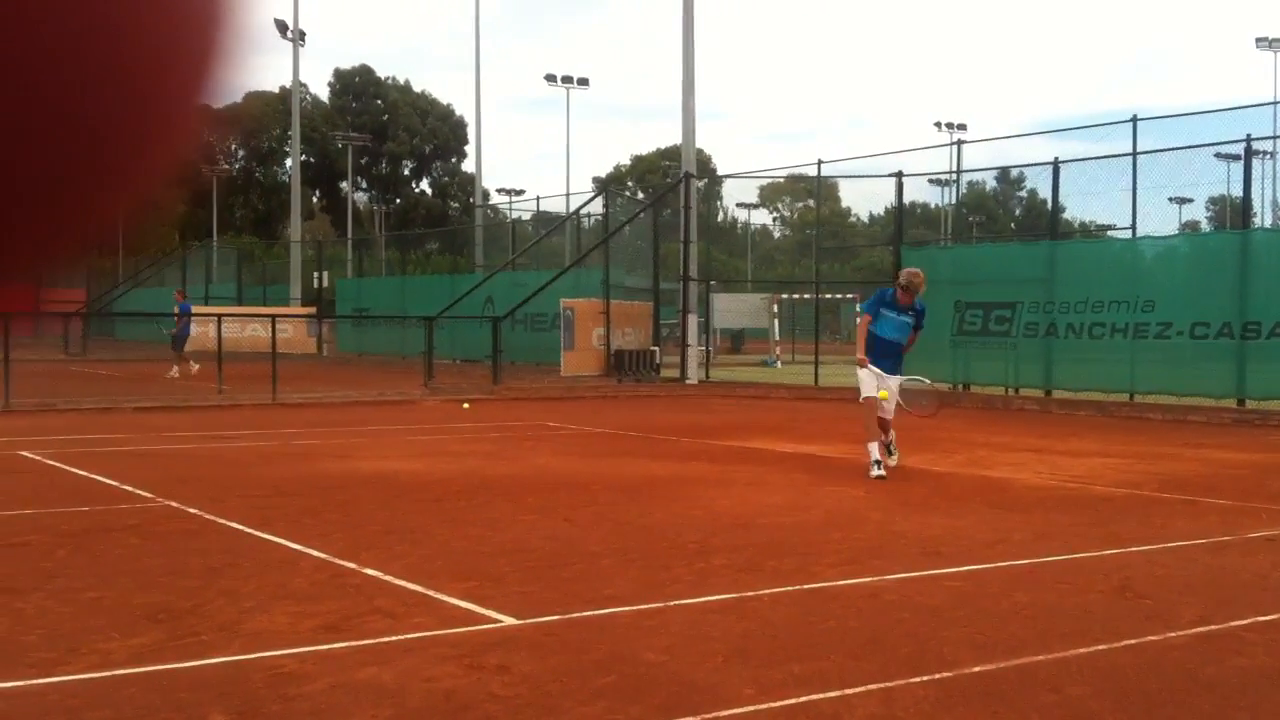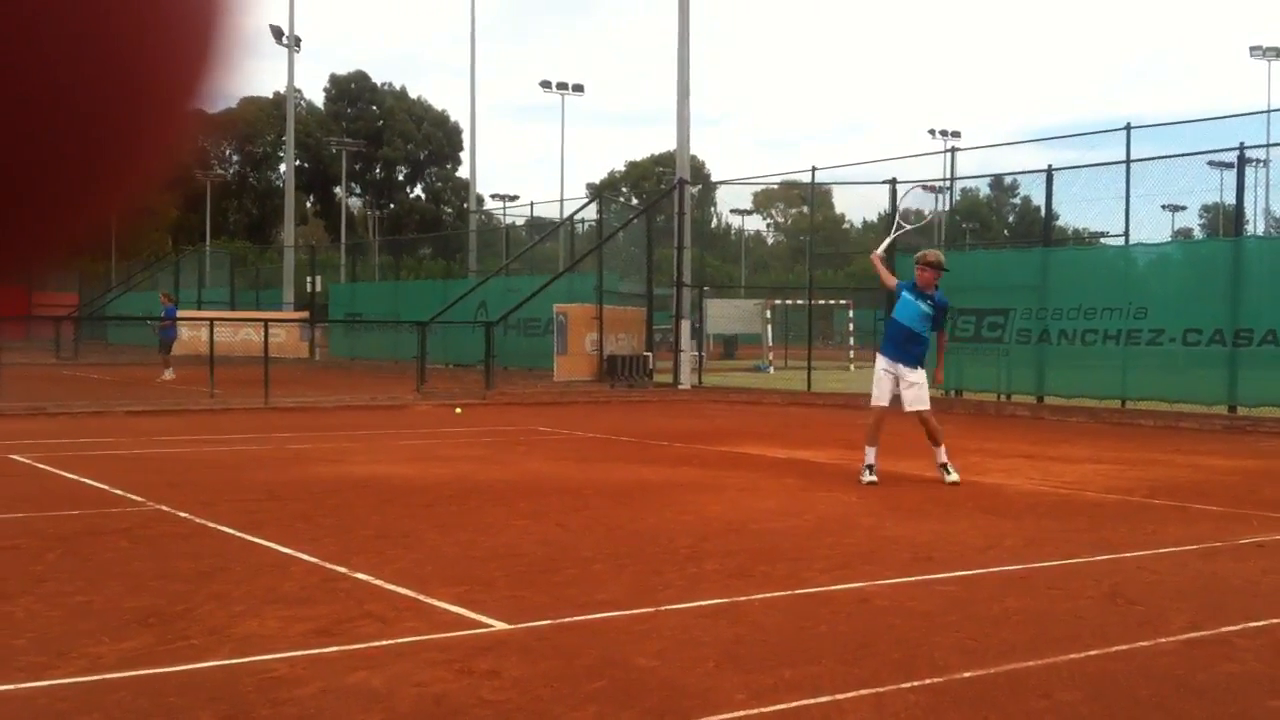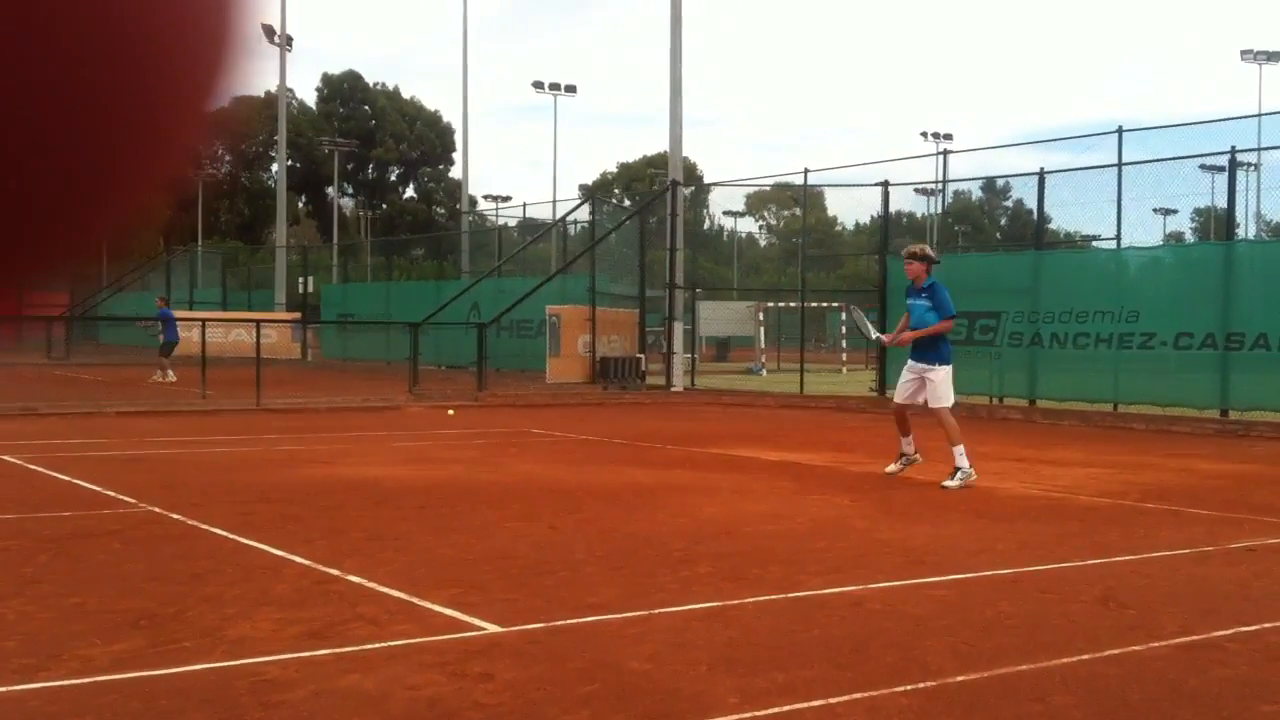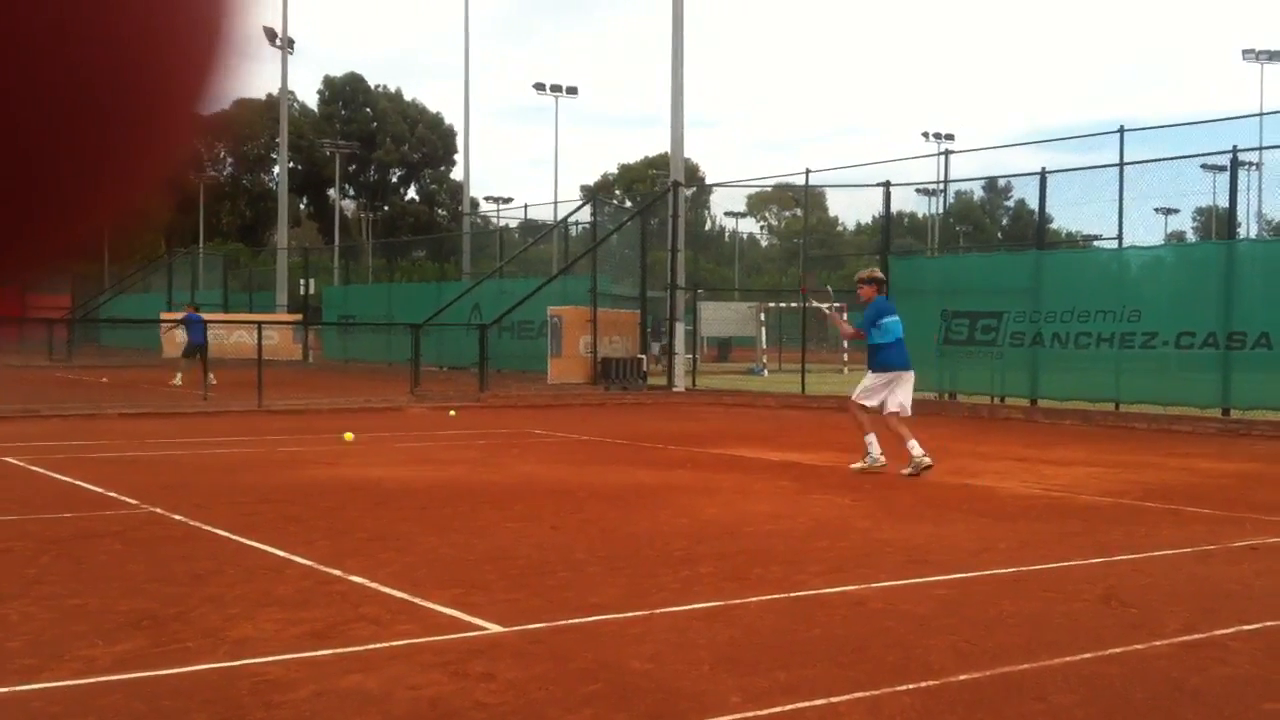
dt=0.5s
person 1, frame 1
left shoulder: (917, 309)
right shoulder: (882, 297)
right elbow: (864, 322)
right wrist: (860, 352)
left hip: (892, 369)
right hip: (869, 361)
left knee: (884, 419)
right knee: (870, 402)
left ankle: (886, 439)
right ankle: (875, 460)
person 1, frame 2
left shoulder: (939, 303)
right shoulder: (907, 288)
left elbow: (940, 334)
right elbow: (891, 283)
left wrist: (939, 367)
right wrist: (877, 261)
left hip: (913, 366)
right hip: (887, 360)
left knee: (925, 416)
right knee: (878, 411)
left ankle: (944, 463)
right ankle: (869, 465)
person 1, frame 3
left shoulder: (937, 289)
right shoulder: (911, 290)
left elbow: (949, 323)
left wrist: (913, 334)
right wrist: (894, 335)
left hip: (937, 361)
right hip: (915, 361)
left knee: (940, 411)
right knee: (897, 407)
left ankle: (964, 468)
right ankle: (908, 453)
person 1, frame 4
left shoulder: (874, 307)
right shoulder: (887, 305)
left elbow: (852, 334)
left wrist: (837, 321)
right wrist: (847, 325)
left hip: (884, 369)
right hip: (903, 368)
left knee: (856, 405)
right knee: (892, 418)
left ankle: (875, 454)
right ankle: (919, 456)
